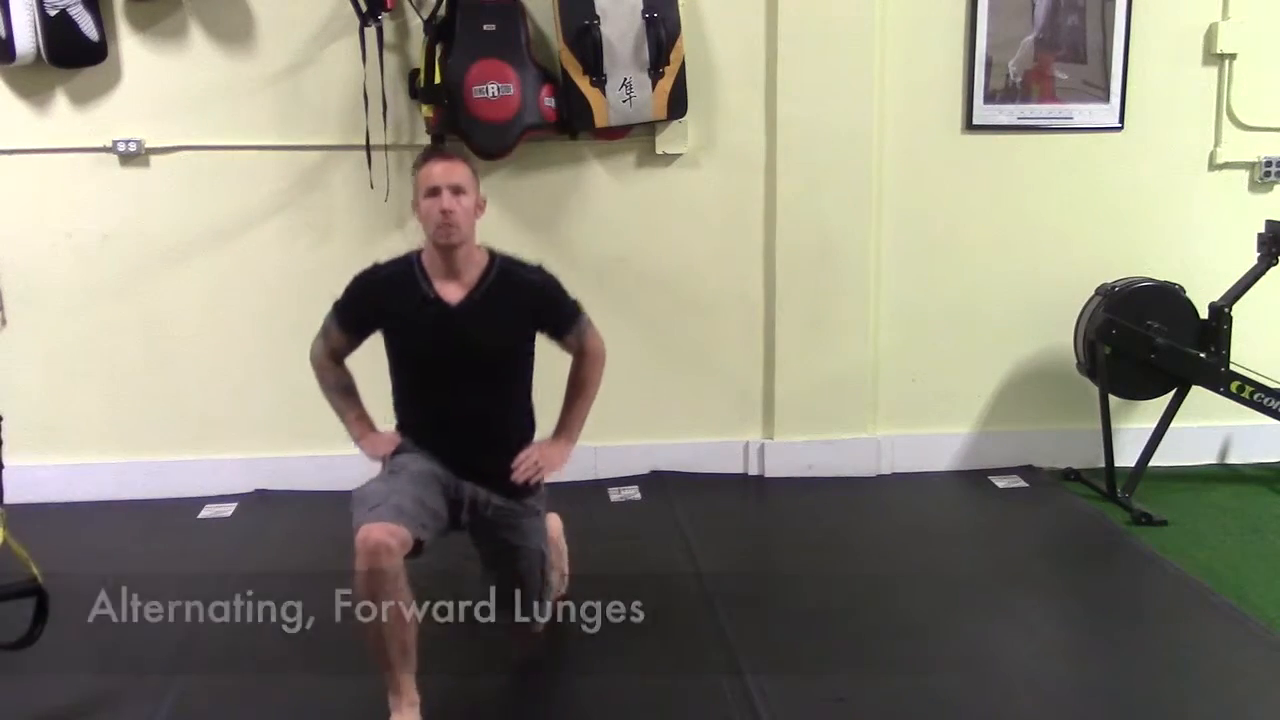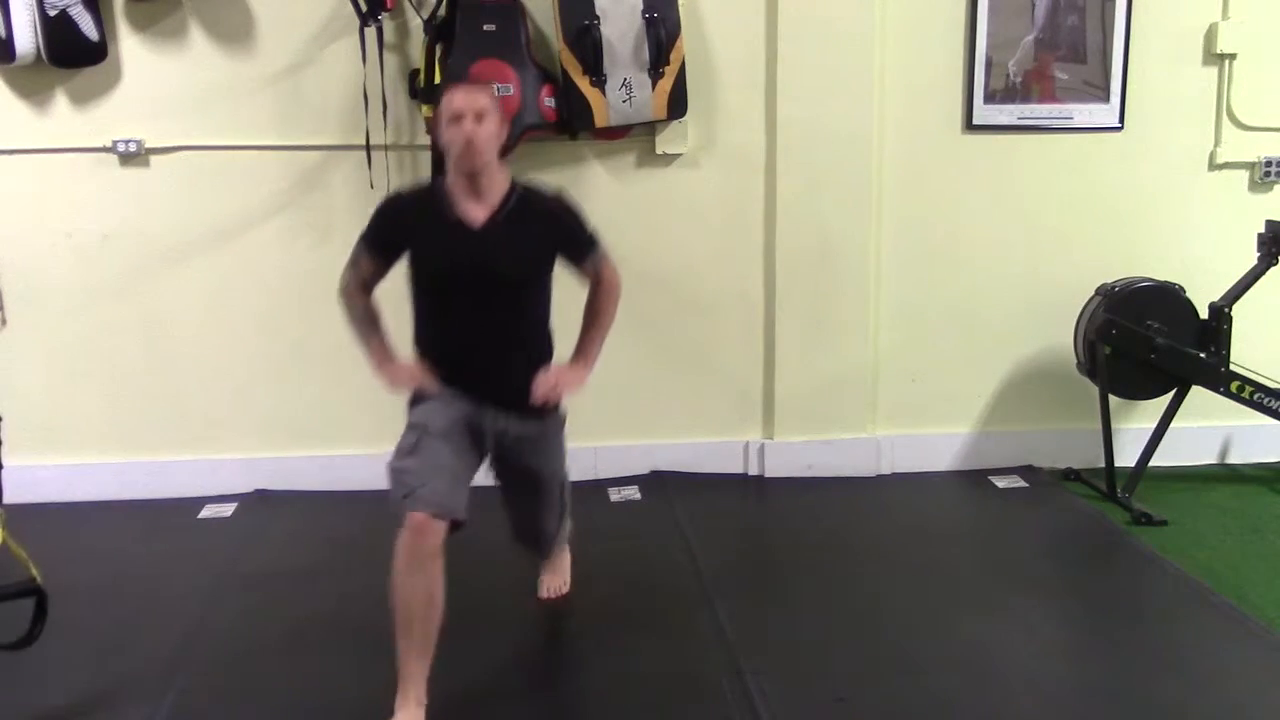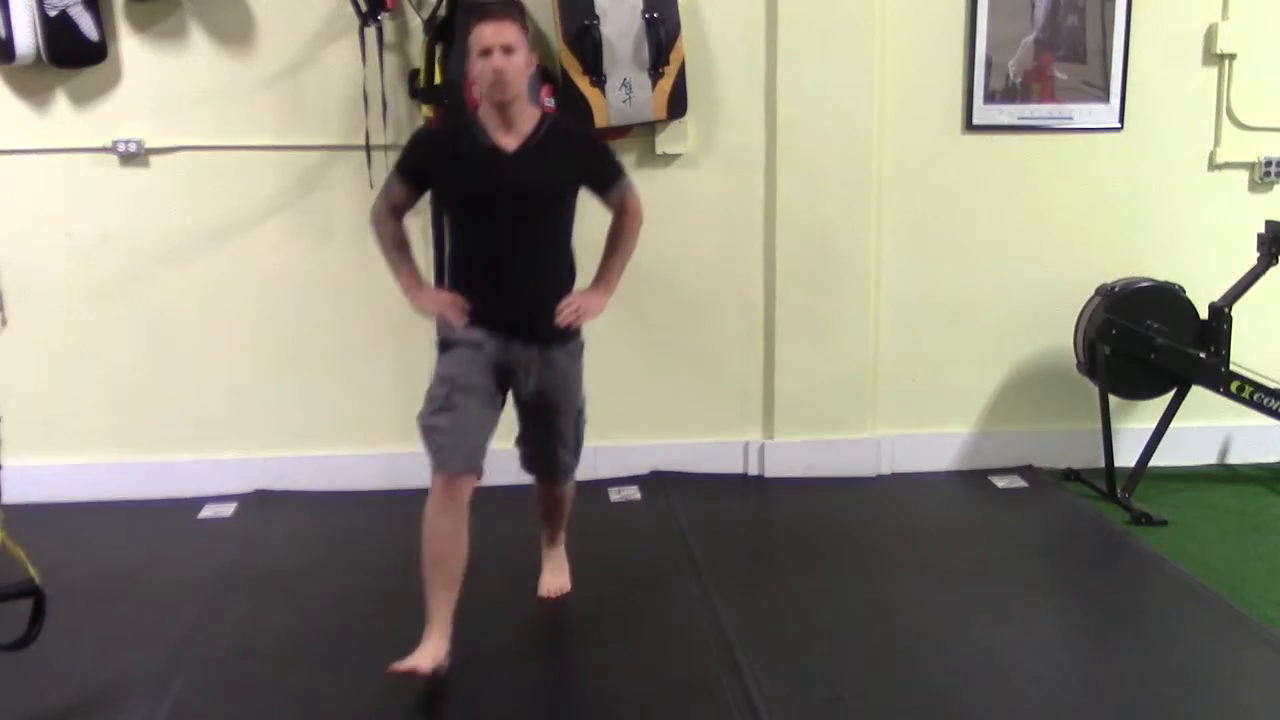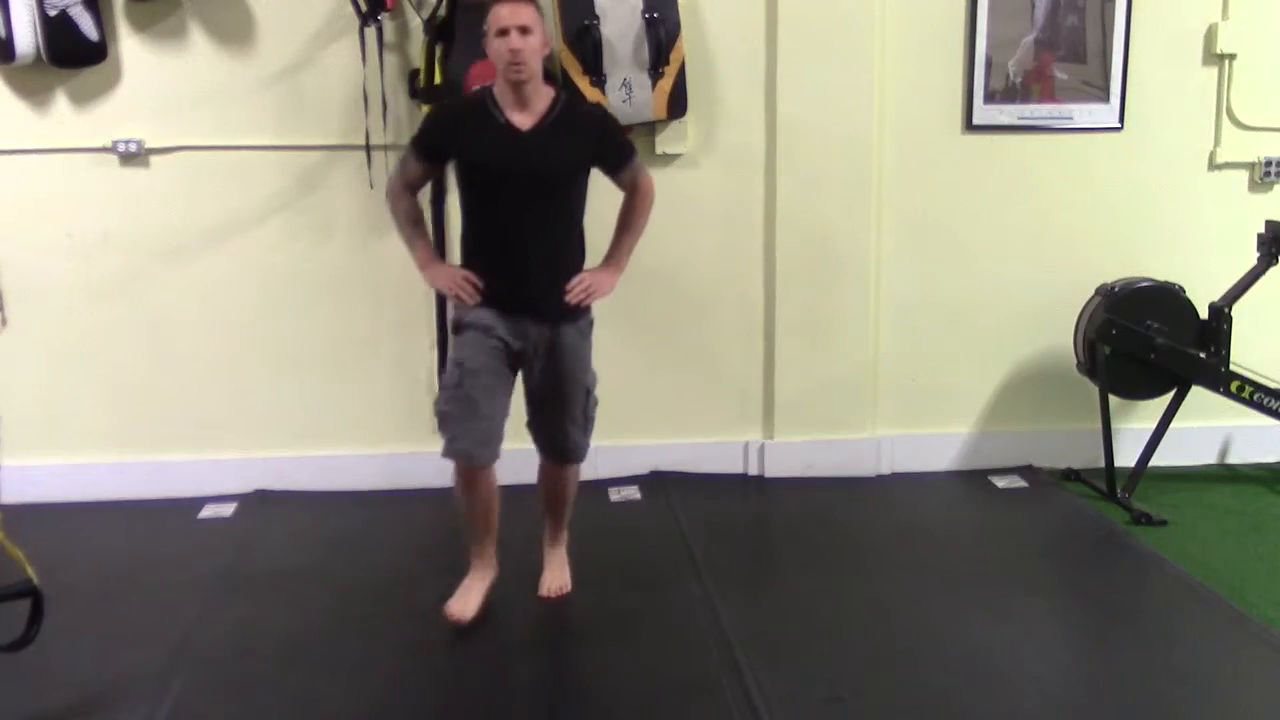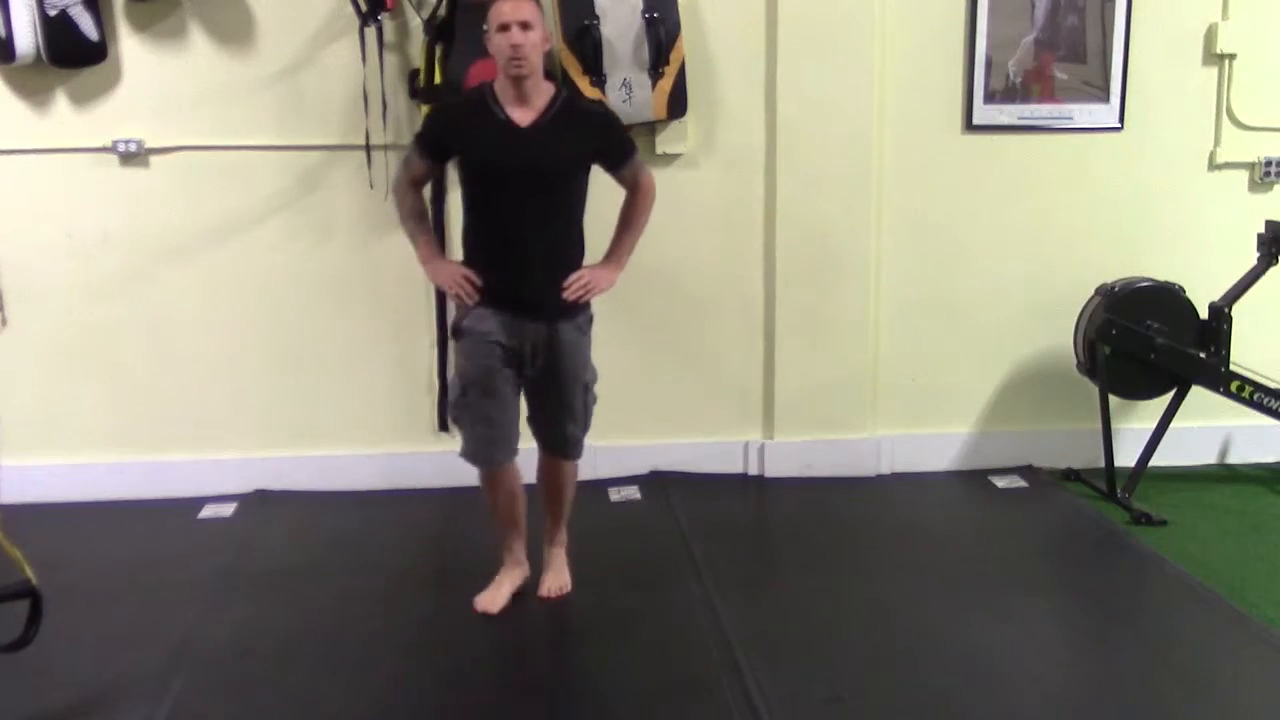
dt=0.2s
person 1, frame 1
left shoulder: (527, 287)
right shoulder: (382, 288)
left elbow: (590, 351)
right elbow: (325, 354)
left wrist: (562, 441)
right wrist: (365, 432)
left hip: (507, 474)
right hip: (423, 460)
left knee: (534, 621)
right knee: (374, 543)
left ankle: (548, 534)
person 1, frame 2
left shoulder: (547, 212)
right shoulder: (406, 213)
left elbow: (606, 279)
right elbow: (354, 284)
left wrist: (579, 364)
right wrist: (388, 361)
left hip: (527, 404)
right hip: (447, 399)
left knee: (541, 536)
right knee: (421, 527)
left ankle: (557, 545)
person 1, frame 3
left shoulder: (574, 143)
right shoulder: (440, 144)
left elbow: (628, 209)
right elbow: (386, 212)
left wrist: (602, 290)
right wrist: (416, 289)
left hip: (551, 335)
right hip: (473, 333)
left knee: (555, 470)
right knee: (451, 477)
left ankle: (553, 546)
right ankle: (435, 638)
person 1, frame 4
left shoulder: (587, 122)
right shoulder: (456, 119)
left elbow: (640, 189)
right elbow: (402, 187)
left wrist: (611, 269)
right wrist: (429, 264)
left hip: (562, 315)
right hip: (485, 312)
left knee: (563, 451)
right knee: (470, 458)
left ankle: (555, 547)
right ankle: (482, 564)
person 1, frame 5
left shoulder: (587, 119)
right shoulder: (457, 116)
left elbow: (641, 187)
right elbow: (408, 183)
left wrist: (612, 265)
right wrist: (432, 260)
left hip: (561, 312)
right hip: (485, 312)
left knee: (561, 445)
right knee: (491, 454)
left ankle: (555, 548)
right ankle: (512, 558)
